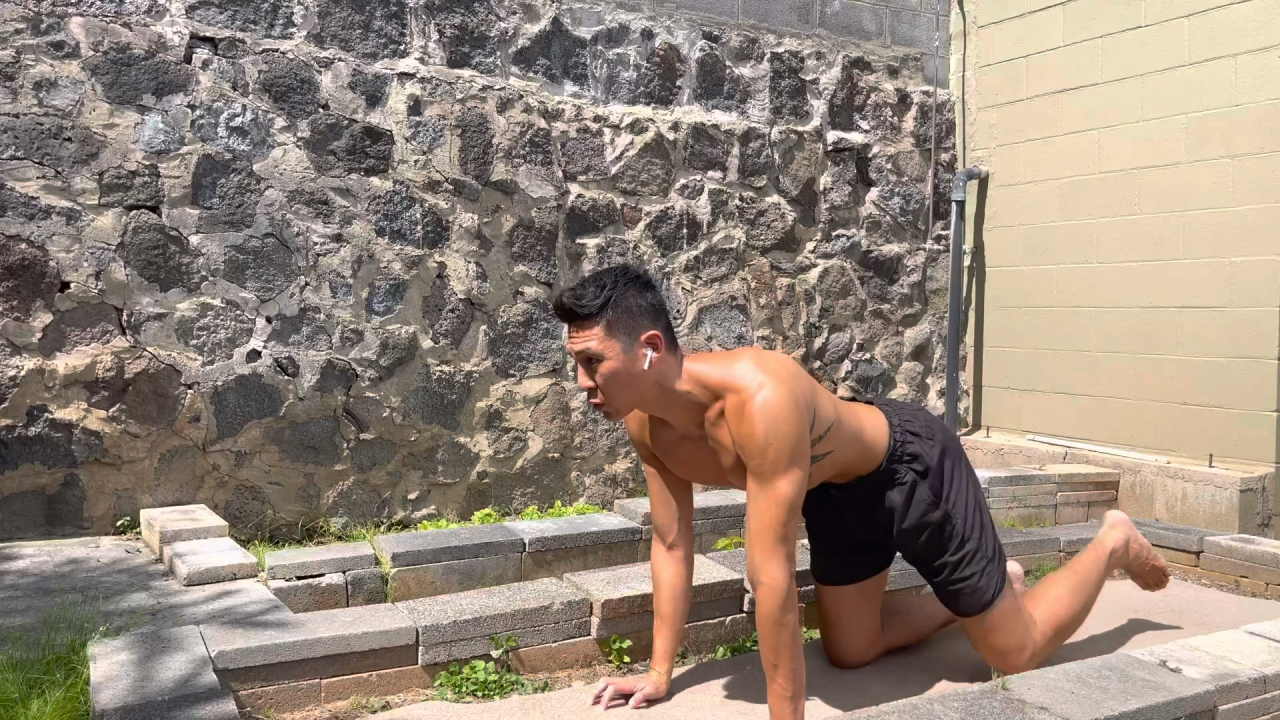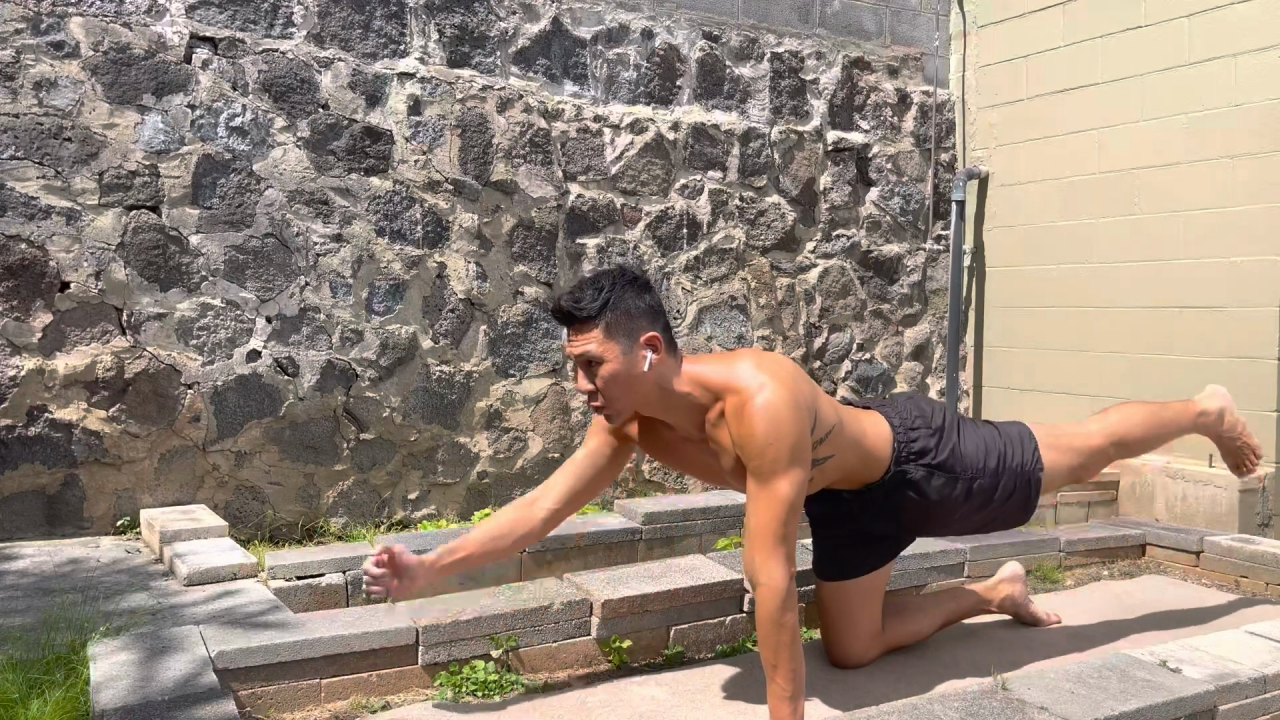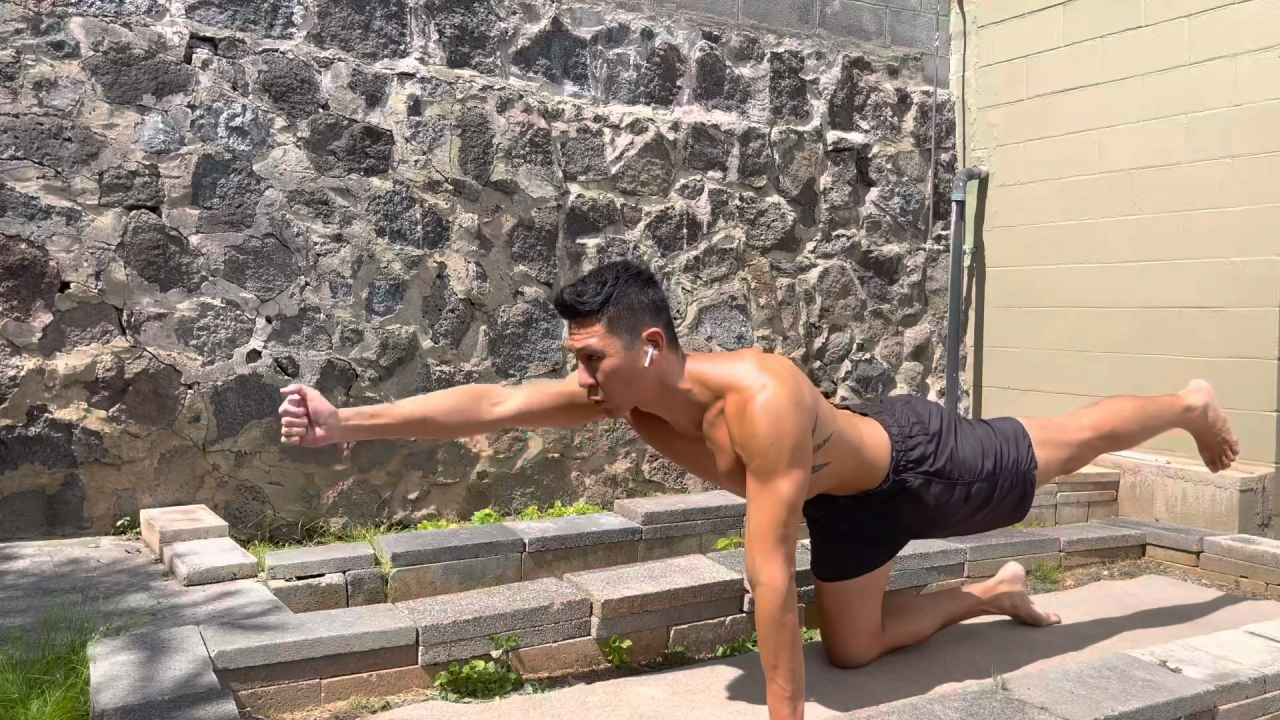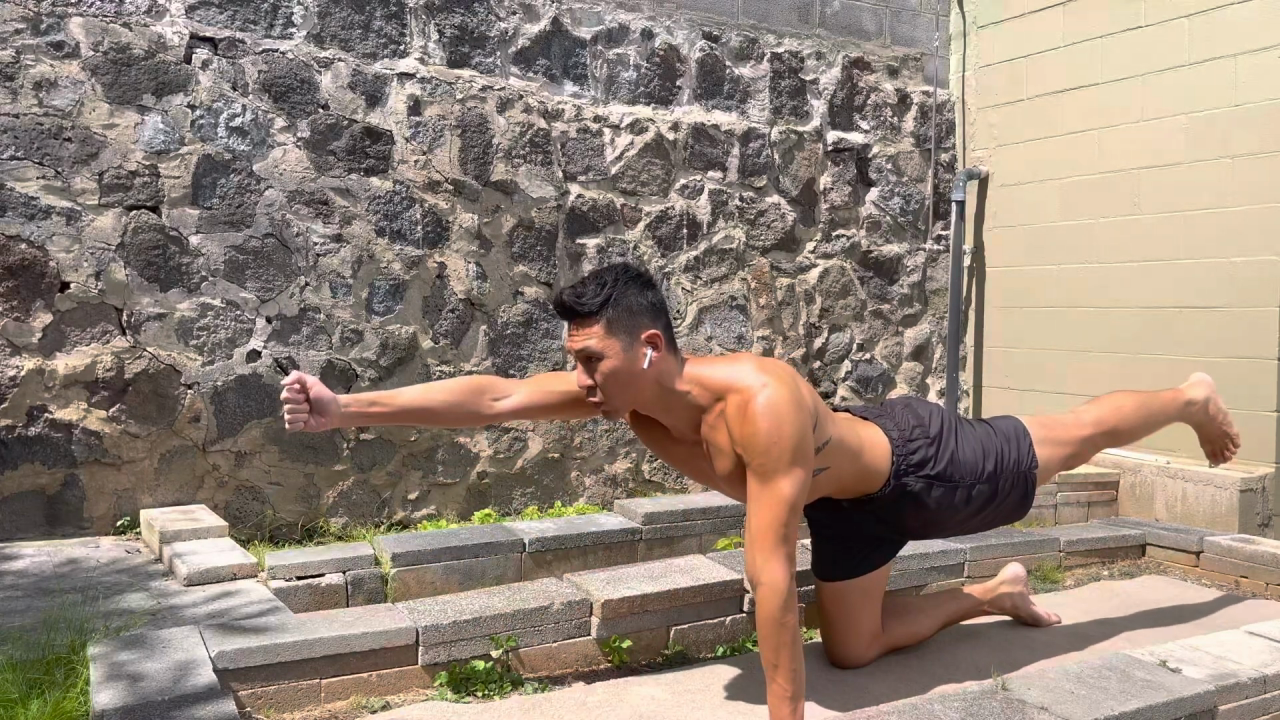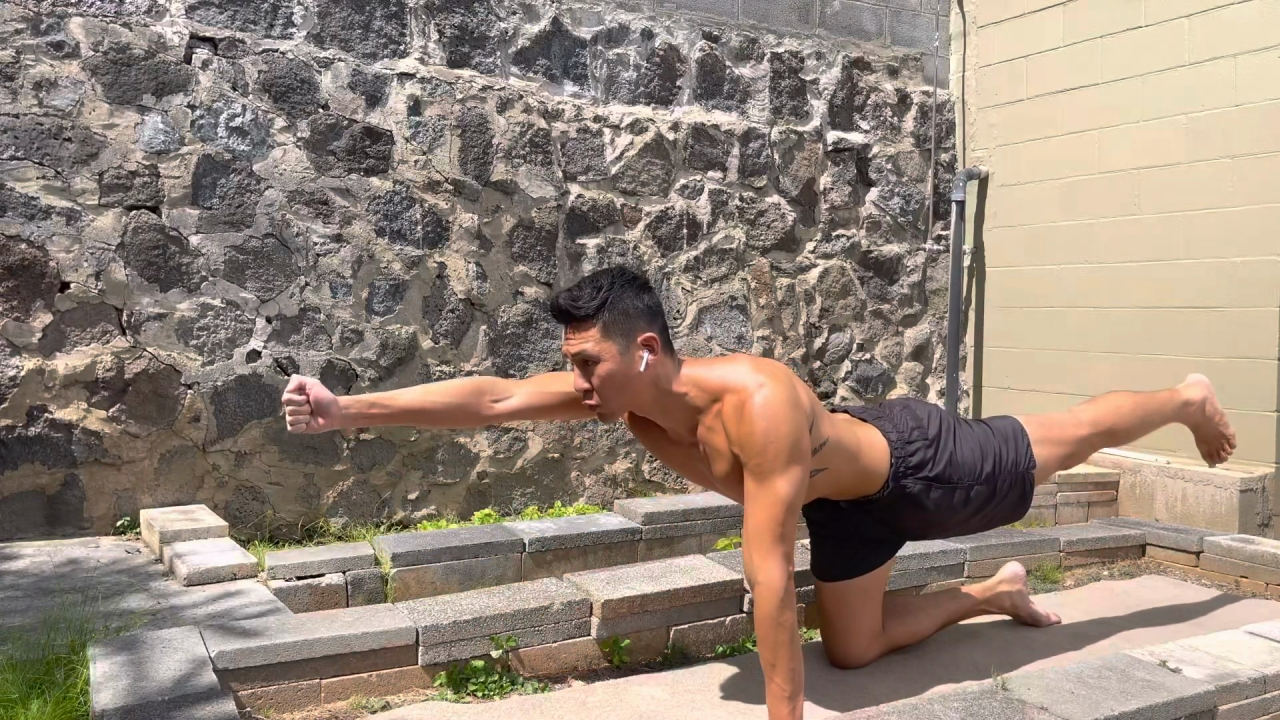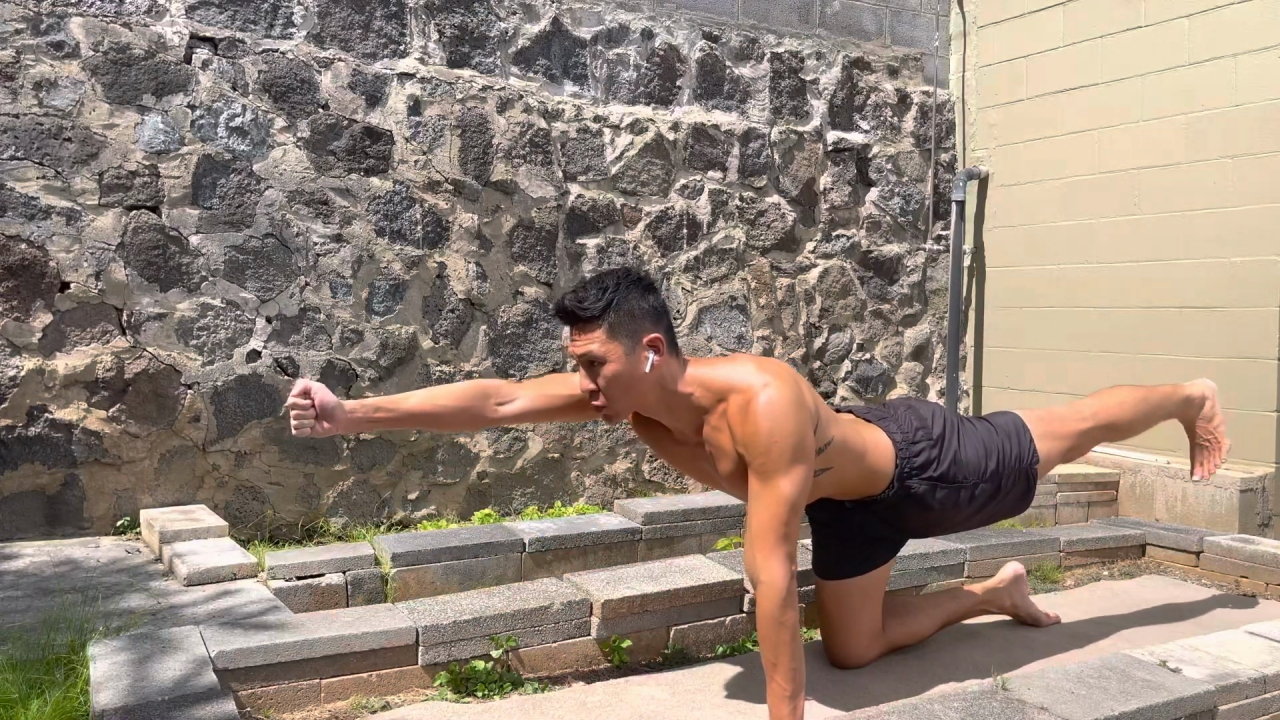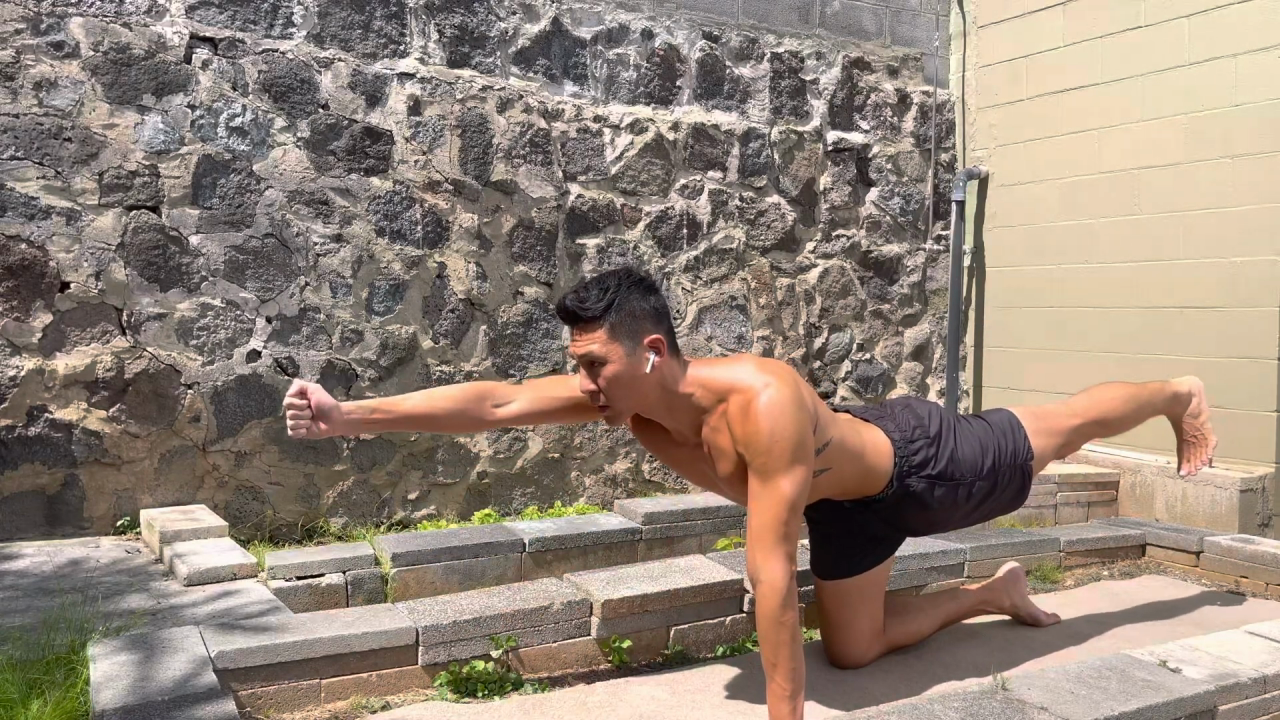
dt=0.7s
person 1, frame 1
left shoulder: (761, 400)
right shoulder: (645, 423)
left elbow: (772, 575)
right elbow: (672, 544)
right wrist: (659, 669)
left hip: (909, 463)
right hip: (839, 487)
left knee: (1016, 655)
right knee: (849, 652)
left ankle: (1112, 541)
right ankle: (980, 592)
person 1, frame 2
left shoulder: (761, 401)
right shoulder: (630, 420)
left elbow: (769, 577)
right elbow: (542, 506)
right wrist: (427, 567)
left hip: (920, 460)
right hip: (849, 491)
left knee: (1079, 452)
left ankle: (1207, 412)
right ankle: (993, 594)
person 1, frame 3
left shoulder: (761, 399)
right shoulder: (620, 390)
left elbow: (770, 572)
right elbow: (491, 403)
right wrist: (347, 422)
left hip: (915, 463)
right hip: (847, 489)
left knee: (1063, 446)
left ankle: (1188, 406)
right ankle: (996, 594)
person 1, frame 4
left shoulder: (761, 401)
right shoulder: (623, 391)
left elbow: (769, 570)
right elbow: (492, 396)
right wrist: (346, 407)
left hip: (914, 464)
right hip: (848, 491)
left knee: (1063, 443)
left ankle: (1190, 397)
right ankle: (996, 593)
person 1, frame 5
left shoulder: (757, 400)
right shoulder: (621, 393)
left elbow: (769, 570)
right elbow: (491, 398)
right wrist: (347, 409)
left hip: (914, 465)
right hip: (845, 491)
left knee: (1062, 441)
left ankle: (1187, 400)
right ankle: (998, 592)
person 1, frame 6
left shoulder: (763, 402)
right shoulder: (621, 391)
left elbow: (770, 572)
right elbow: (496, 399)
right wrist: (350, 412)
left hip: (915, 464)
right hip: (850, 491)
left knee: (1065, 436)
left ankle: (1188, 399)
right ankle: (994, 593)
person 1, frame 7
left shoulder: (762, 403)
right shoulder: (620, 393)
left elbow: (772, 574)
right elbow: (496, 401)
right wrist: (347, 415)
left hip: (916, 462)
right hip: (848, 490)
left knee: (1058, 431)
left ankle: (1175, 395)
right ankle: (995, 591)
